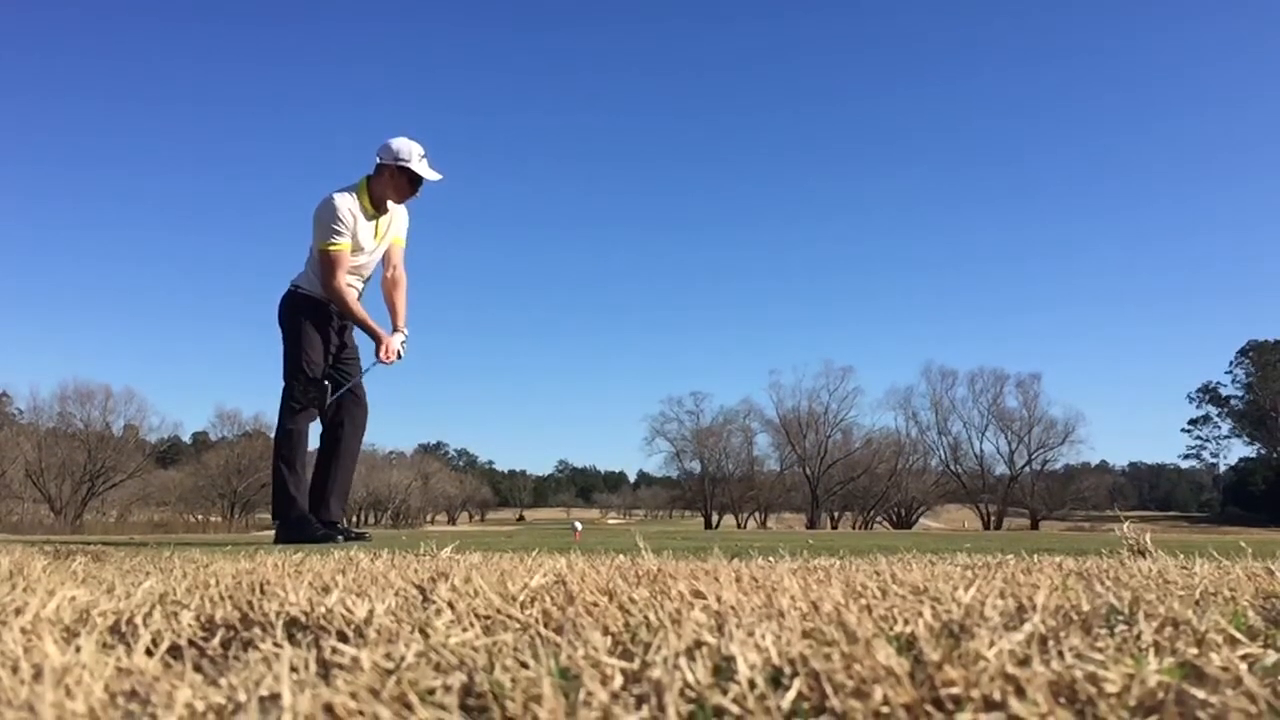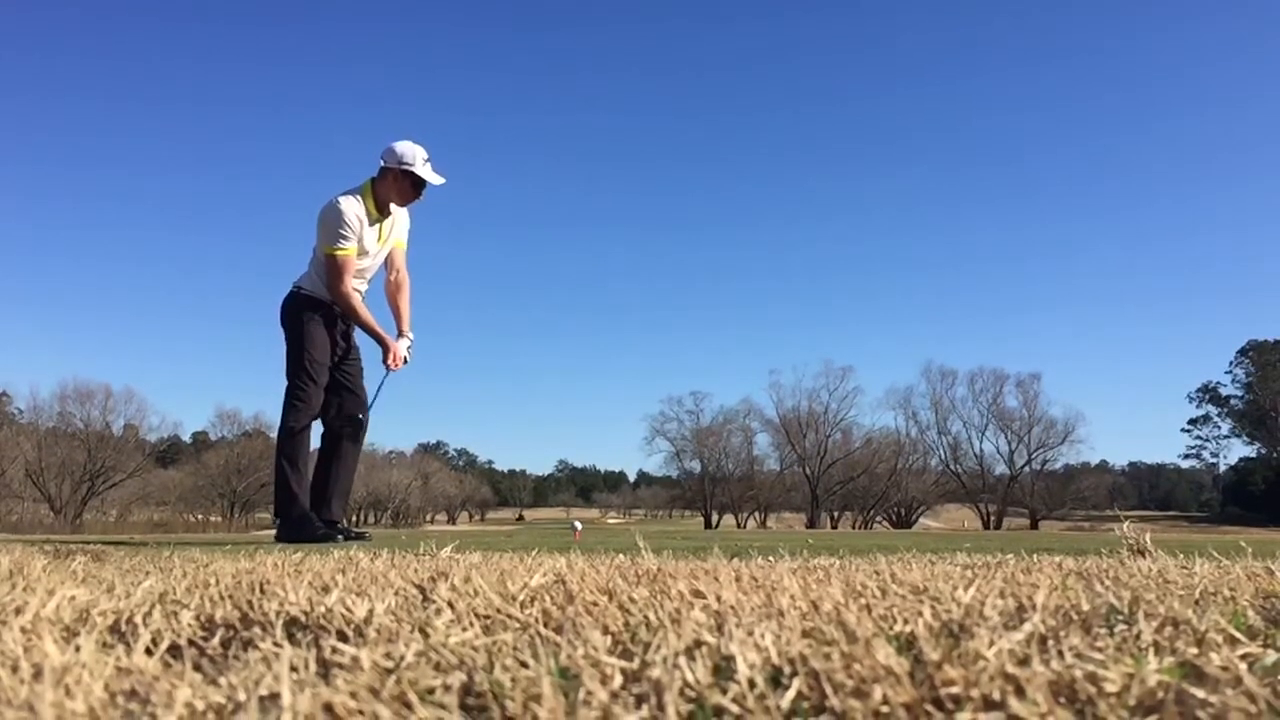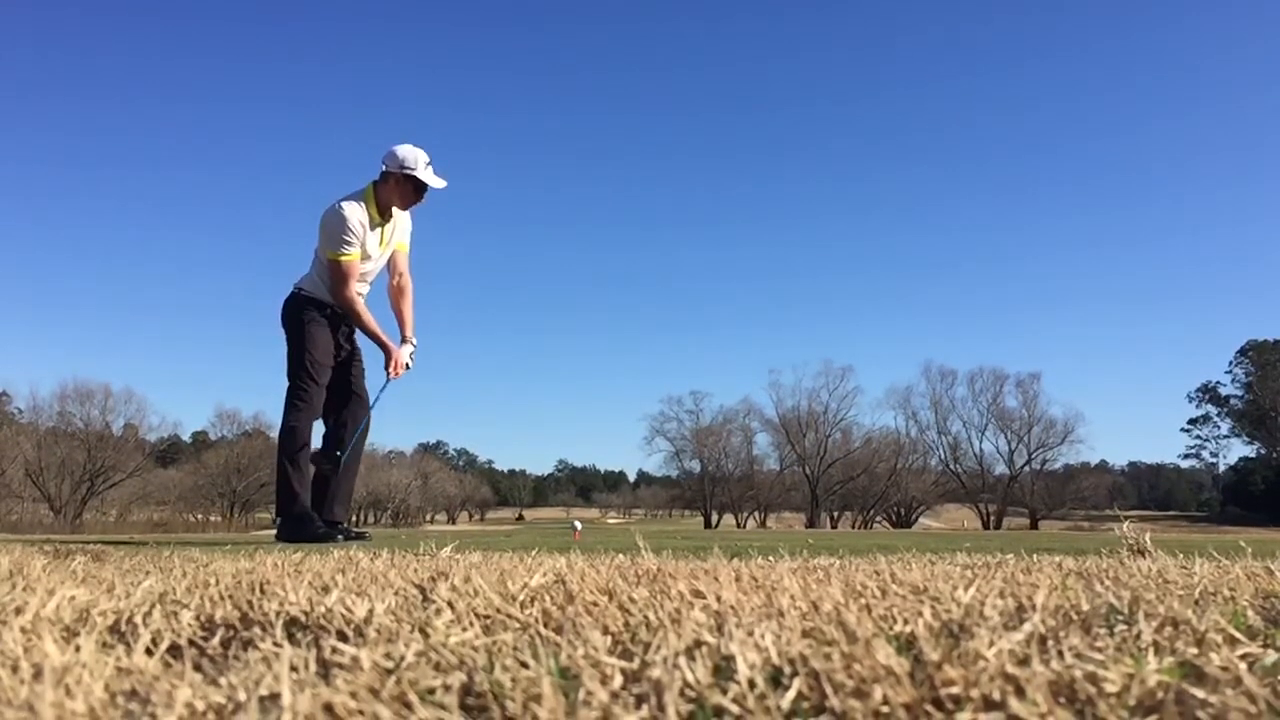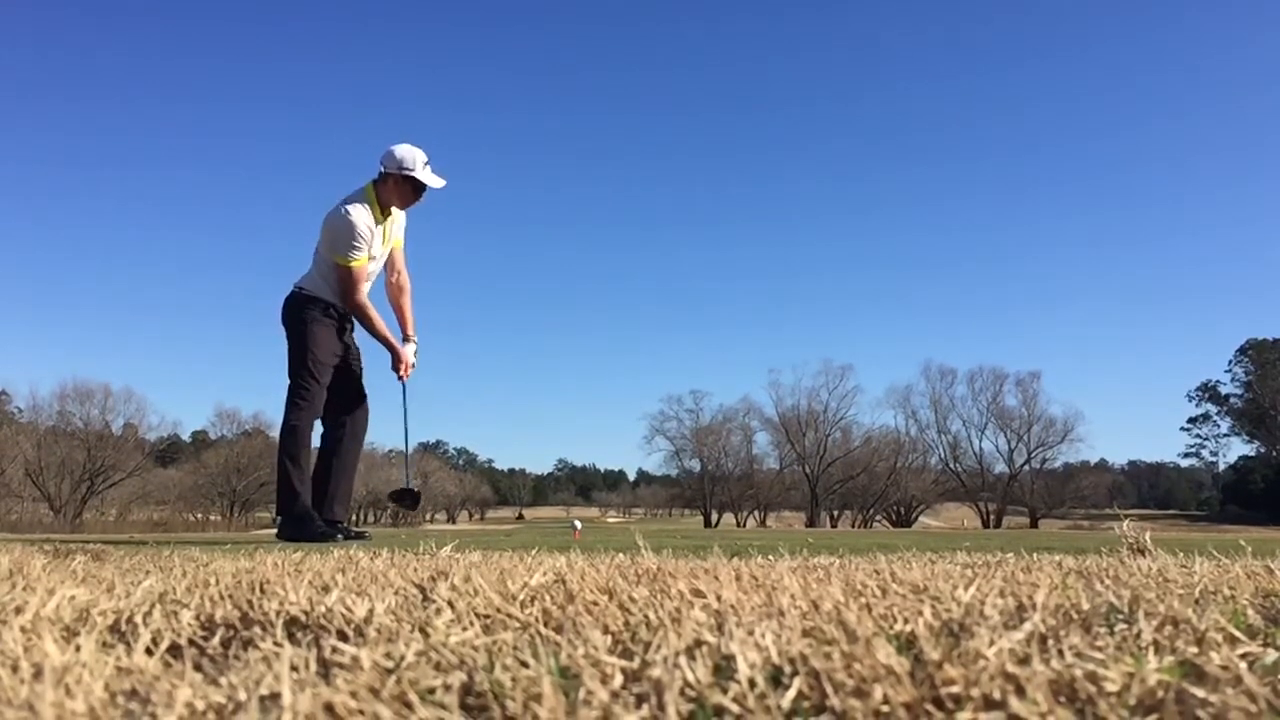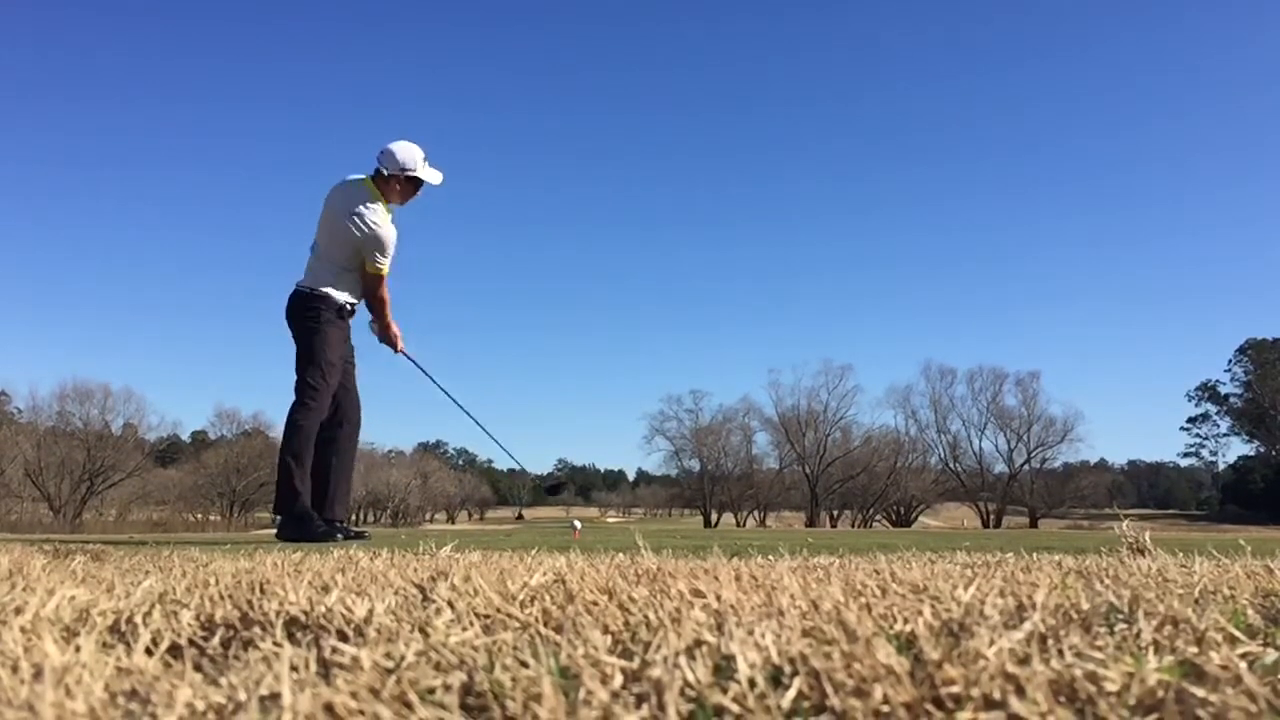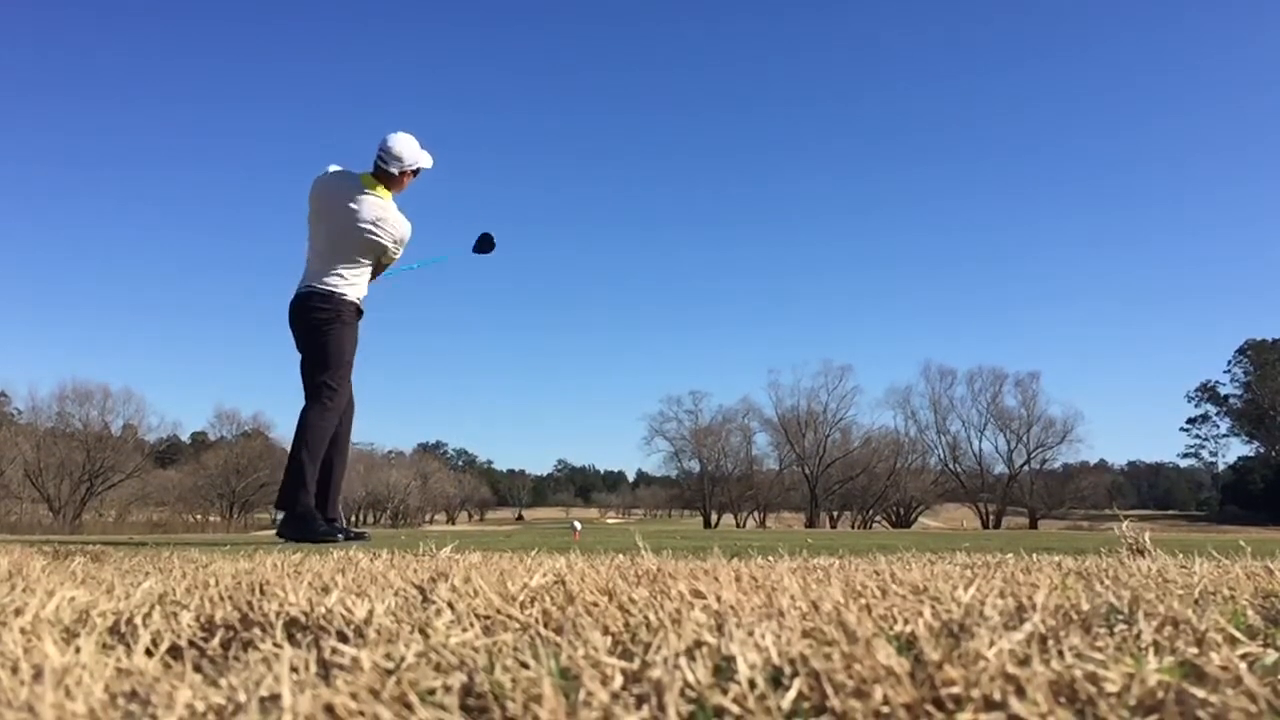
dt=0.3s
person 1, frame 1
left shoulder: (397, 215)
right shoulder: (340, 206)
left elbow: (394, 273)
right elbow: (333, 283)
left wrist: (398, 330)
right wrist: (376, 333)
left hip: (340, 318)
right hip: (308, 308)
left knee: (351, 413)
right knee: (301, 406)
left ankle: (326, 517)
right ankle: (292, 519)
person 1, frame 2
left shoulder: (398, 217)
right shoulder: (345, 210)
left elbow: (397, 275)
right elbow: (341, 287)
left wrist: (404, 335)
right wrist: (384, 340)
left hip: (342, 318)
right hip: (310, 309)
left knee: (353, 413)
right knee: (305, 405)
left ankle: (326, 516)
right ankle: (293, 517)
person 1, frame 3
left shoulder: (400, 219)
right shoulder: (348, 215)
left elbow: (400, 279)
right elbow: (344, 292)
left wrist: (407, 339)
right wrist: (386, 346)
left hip: (342, 320)
right hip: (311, 311)
left knee: (354, 414)
right knee: (306, 404)
left ankle: (328, 516)
right ankle: (295, 516)
person 1, frame 4
left shoulder: (394, 215)
right shoulder: (355, 219)
left elbow: (397, 278)
right elbow: (354, 297)
left wrist: (409, 339)
right wrist: (393, 348)
left hip: (336, 318)
right hip: (313, 311)
left knee: (351, 413)
right knee: (307, 403)
left ankle: (328, 515)
right ankle: (295, 514)
person 1, frame 5
left shoulder: (349, 186)
right shoulder: (379, 227)
right elbow: (375, 295)
left wrist: (387, 321)
right wrist: (388, 328)
left hip: (329, 313)
right hip: (320, 311)
left knee: (344, 413)
right knee: (313, 403)
left ankle: (328, 515)
right ankle: (294, 513)
person 1, frame 6
left shoulder: (329, 179)
right shoulder: (397, 226)
left hip: (307, 302)
right hip: (336, 311)
left knee: (338, 409)
right knee: (327, 403)
left ankle: (324, 515)
right ankle: (298, 512)
